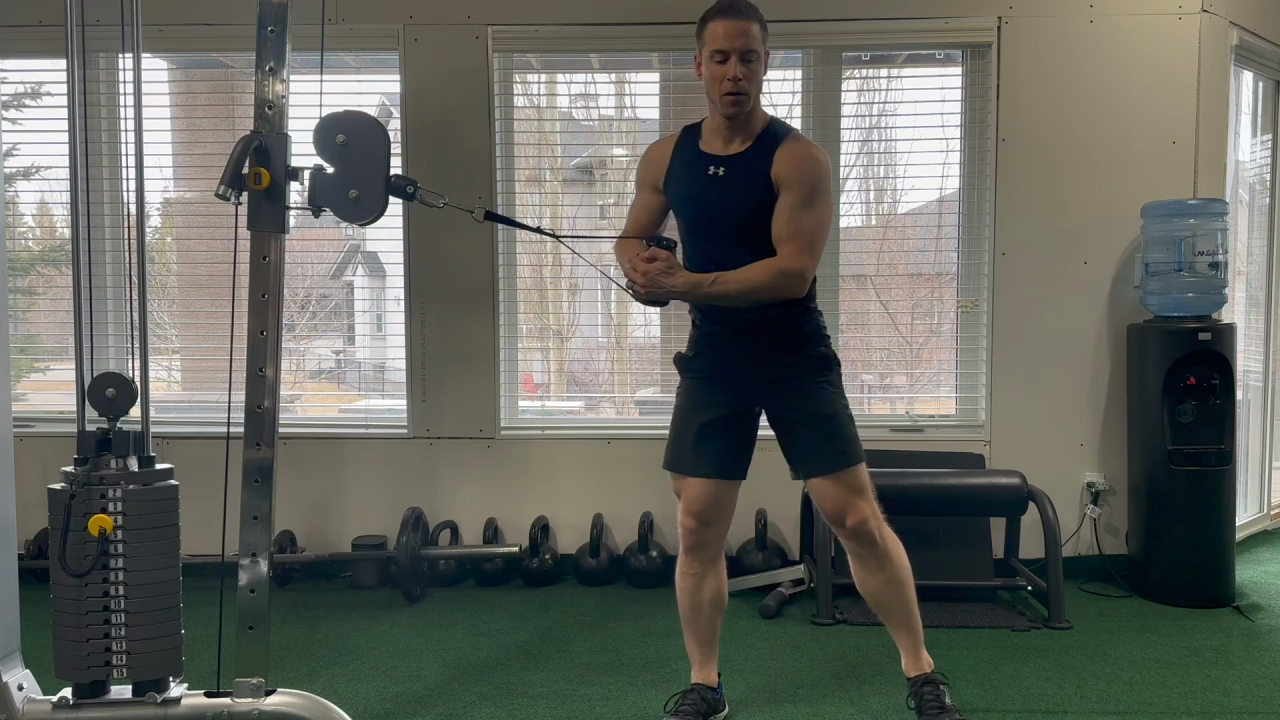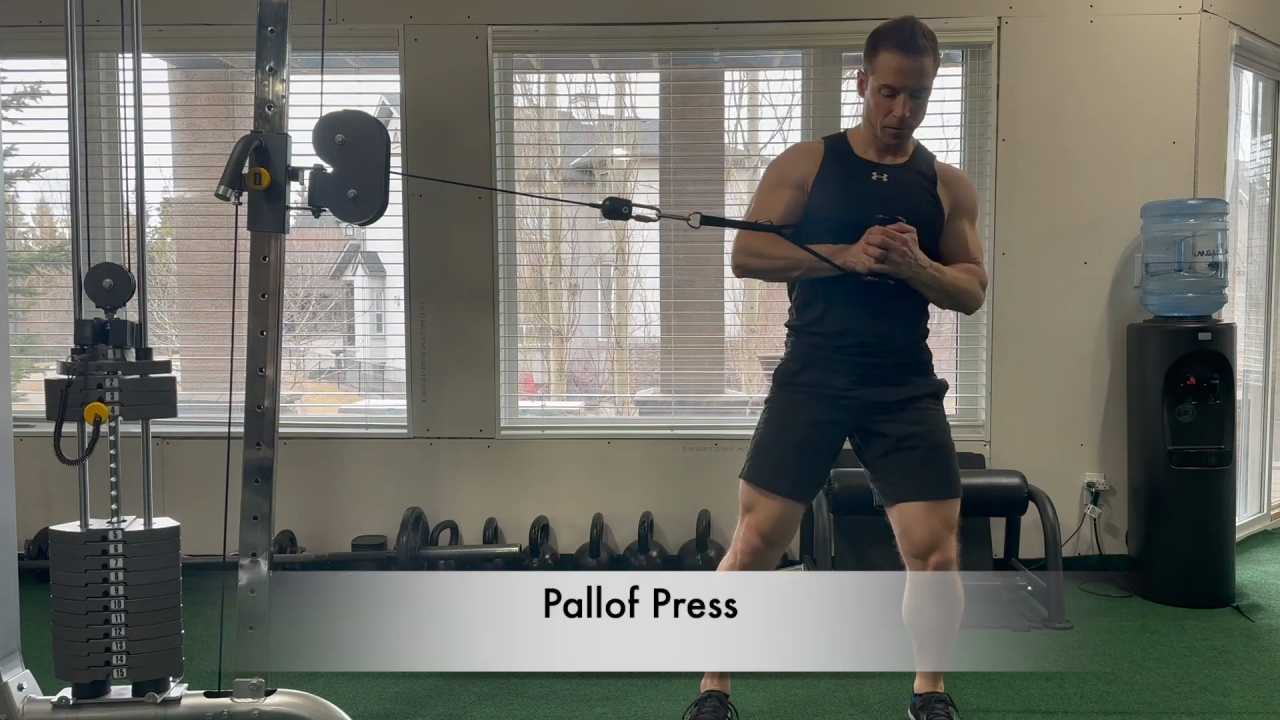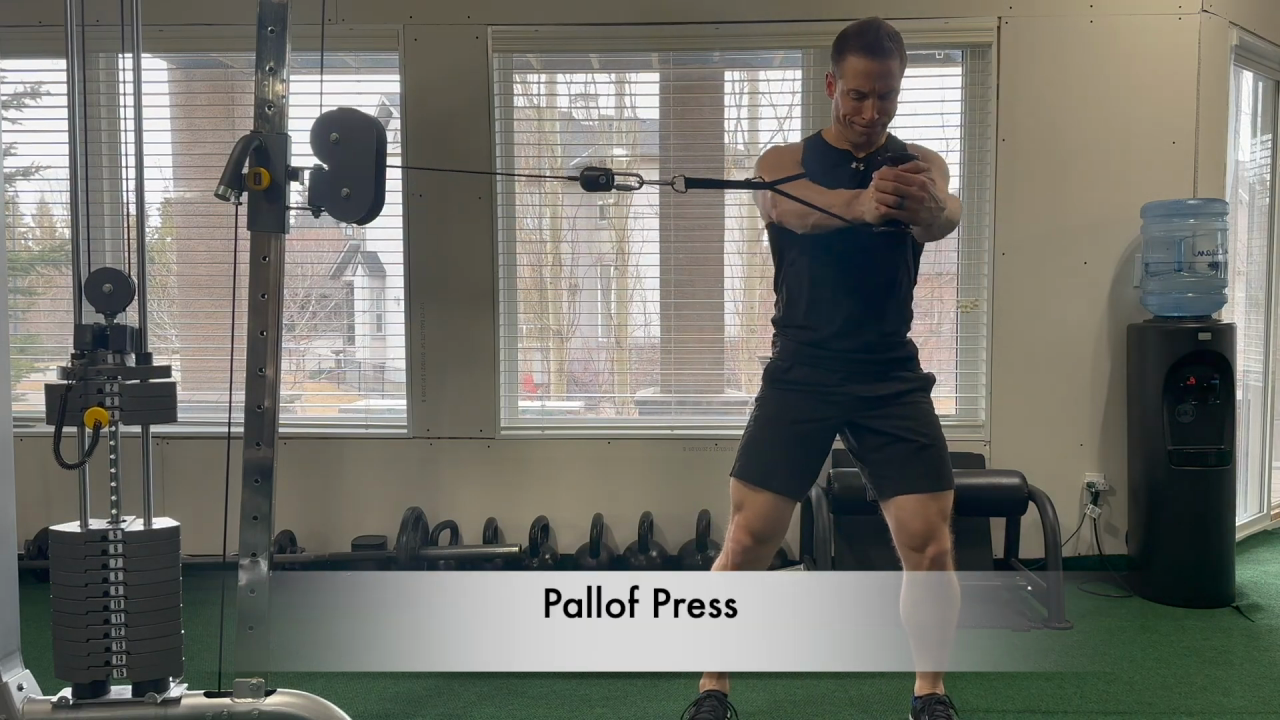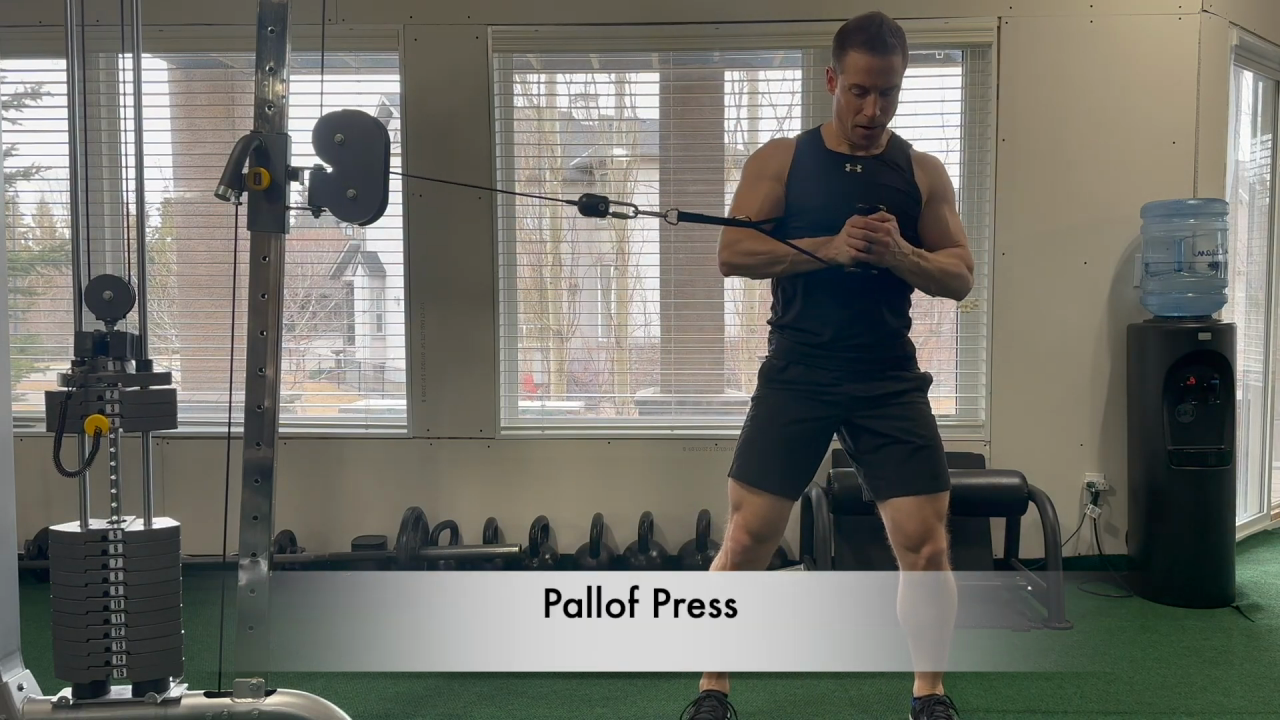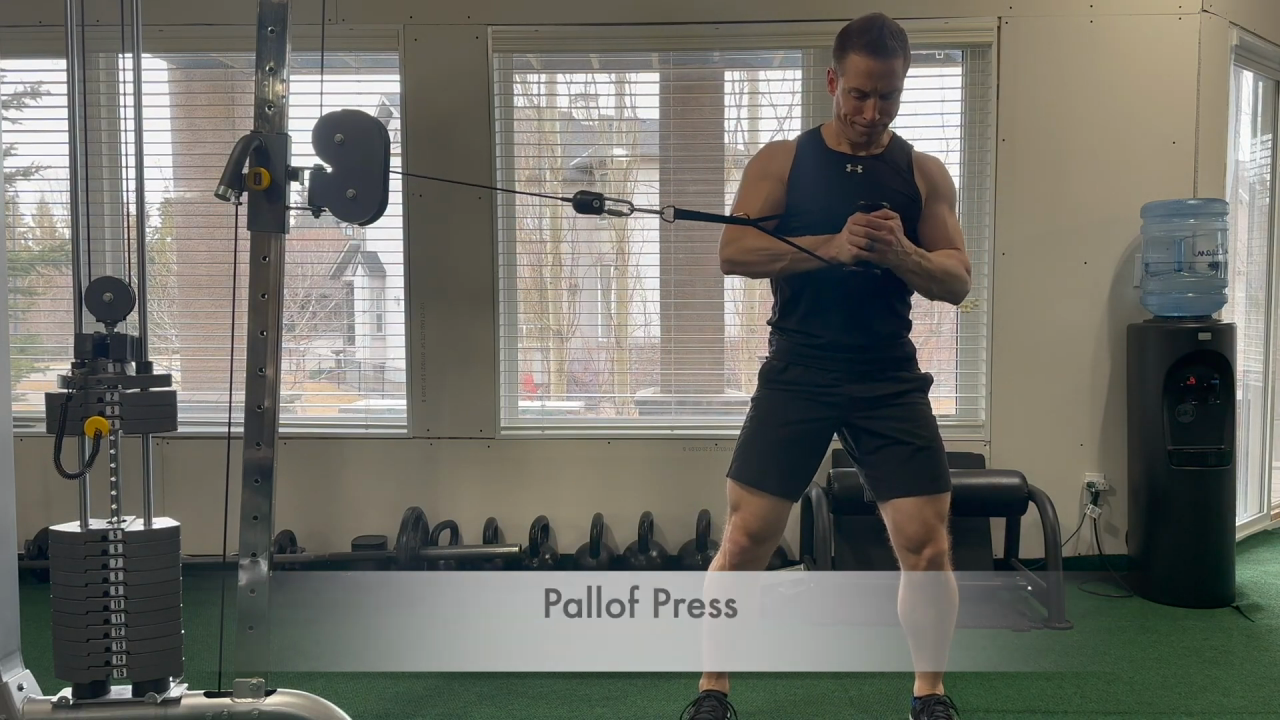
dt=1s
person 1, frame 1
left shoulder: (797, 156)
right shoulder: (666, 157)
left elbow: (796, 272)
right elbow: (632, 237)
left wrist: (692, 284)
right wrist: (640, 265)
left hip: (796, 363)
right hip: (712, 364)
left knee: (857, 520)
right knee: (697, 531)
person 1, frame 2
left shoulder: (948, 185)
right shoulder: (806, 163)
left elbow: (972, 290)
right elbow: (746, 254)
left wrist: (914, 265)
right wrist: (848, 254)
left hip: (905, 388)
right hip: (812, 380)
left knee: (935, 556)
right knee: (754, 543)
person 1, frame 3
left shoulder: (919, 160)
right shoulder: (786, 159)
left elbow: (945, 218)
right elbow: (798, 213)
left wrist: (921, 202)
right wrist: (861, 205)
left hip: (891, 377)
right hip: (802, 373)
left knee: (931, 547)
right knee: (746, 541)
person 1, frame 4
left shoulder: (922, 172)
right shoulder: (780, 160)
left elbow: (960, 277)
right elbow: (733, 253)
left wrist: (899, 253)
right wrist: (830, 247)
left hip: (889, 378)
right hip: (796, 374)
left knee: (926, 547)
right knee: (745, 541)
person 1, frame 5
left shoulder: (924, 173)
right shoulder: (781, 160)
left elbow: (957, 281)
right elbow: (734, 251)
left wrist: (899, 252)
right wrist: (831, 246)
left hip: (889, 379)
right hip: (796, 374)
left knee: (927, 549)
right knee: (743, 543)
